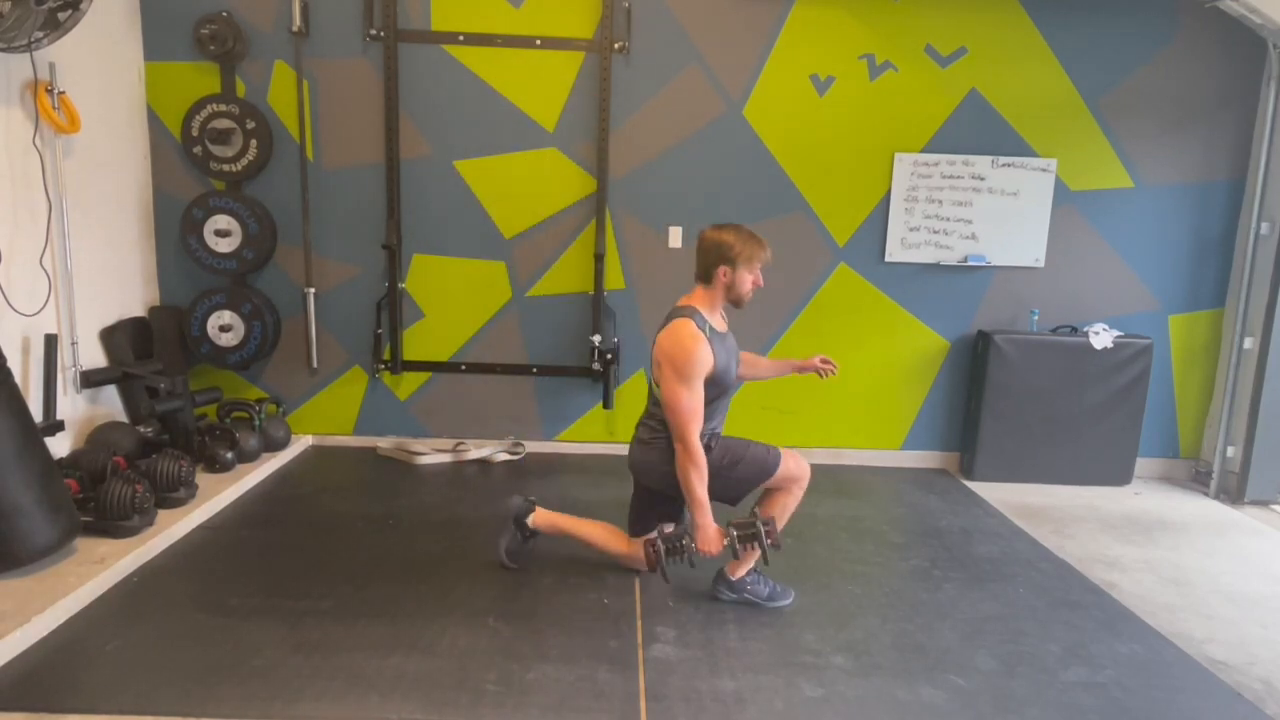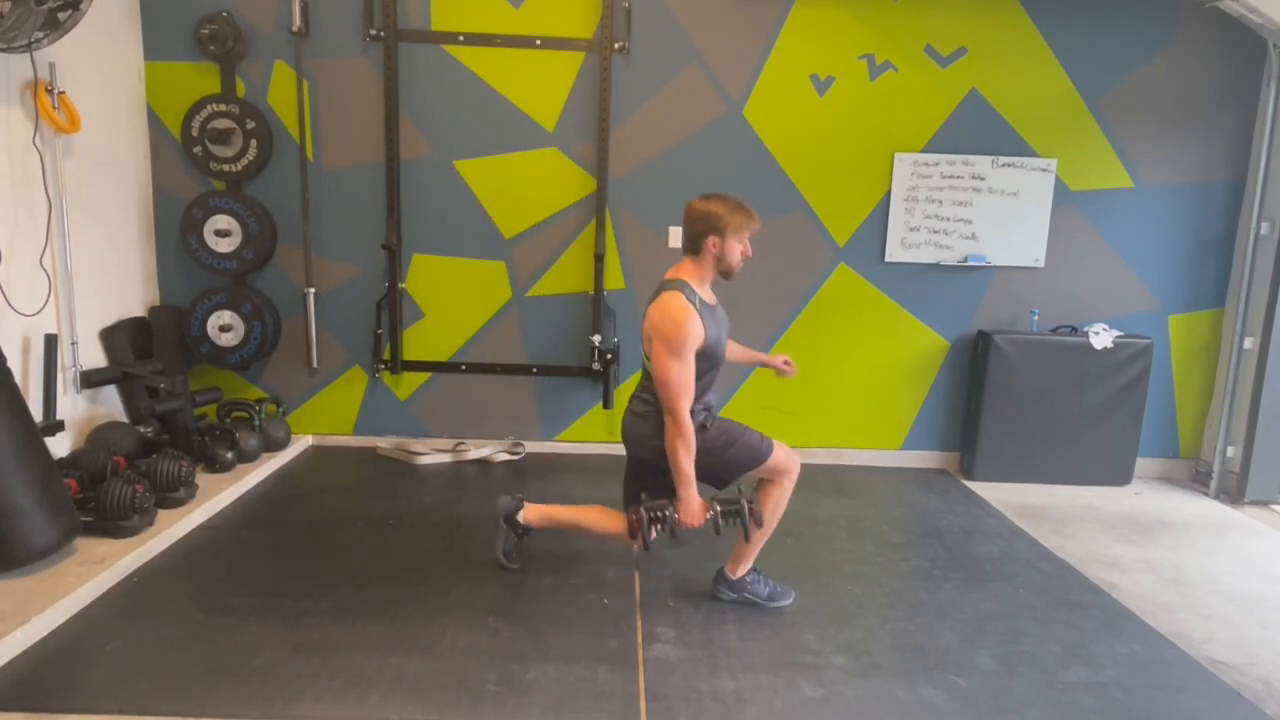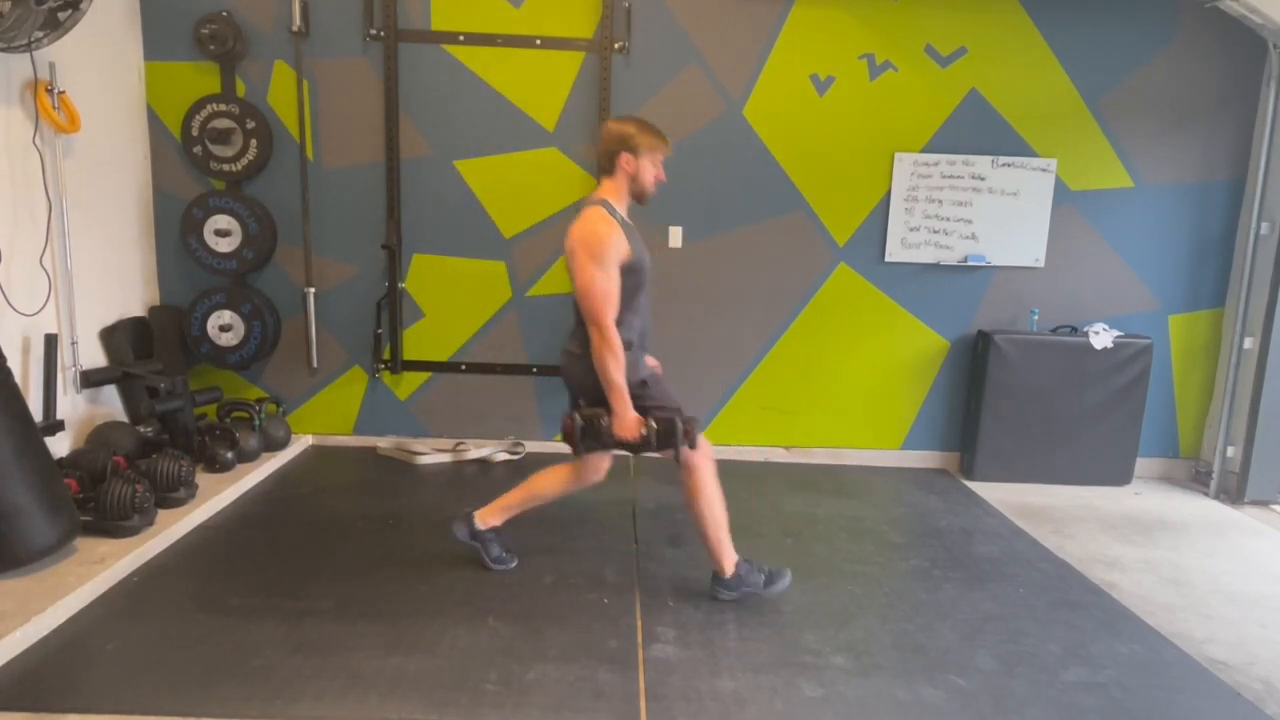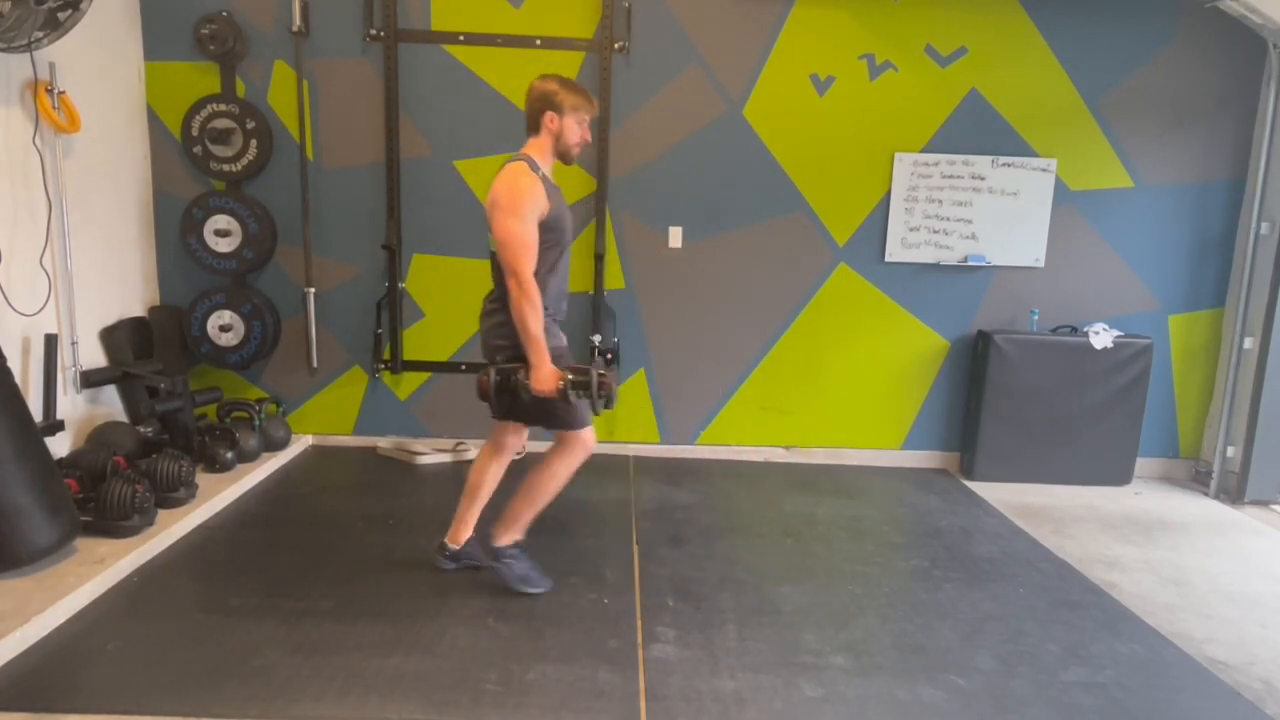
dt=0.3s
person 1, frame 1
left shoulder: (709, 314)
right shoulder: (687, 340)
left elbow: (732, 365)
right elbow: (687, 444)
left wrist: (797, 365)
right wrist: (703, 522)
left hip: (659, 454)
right hip: (670, 458)
left knee: (639, 555)
right knee: (795, 472)
left ankle: (531, 518)
right ankle: (738, 576)
person 1, frame 2
left shoulder: (696, 287)
right shoulder: (678, 312)
right elbow: (677, 414)
left wrist: (761, 358)
right wrist: (687, 495)
left hip: (653, 425)
right hip: (664, 430)
right knee: (785, 466)
left ankle: (523, 516)
right ankle: (737, 576)
person 1, frame 3
left shoulder: (611, 217)
right shoulder: (599, 228)
right elbow: (601, 327)
left wrist: (639, 356)
right wrist: (621, 407)
left hip: (616, 362)
right hip: (608, 369)
left knee: (589, 470)
right knee: (694, 454)
left ankle: (482, 523)
right ankle: (730, 572)
person 1, frame 4
left shoulder: (538, 179)
right shoulder: (520, 184)
right elbow: (520, 281)
left wrist: (550, 336)
right wrist: (540, 360)
left hip: (530, 334)
right hip: (523, 339)
left knee: (507, 440)
right knee: (577, 440)
left ankle: (457, 542)
right ankle: (503, 543)
